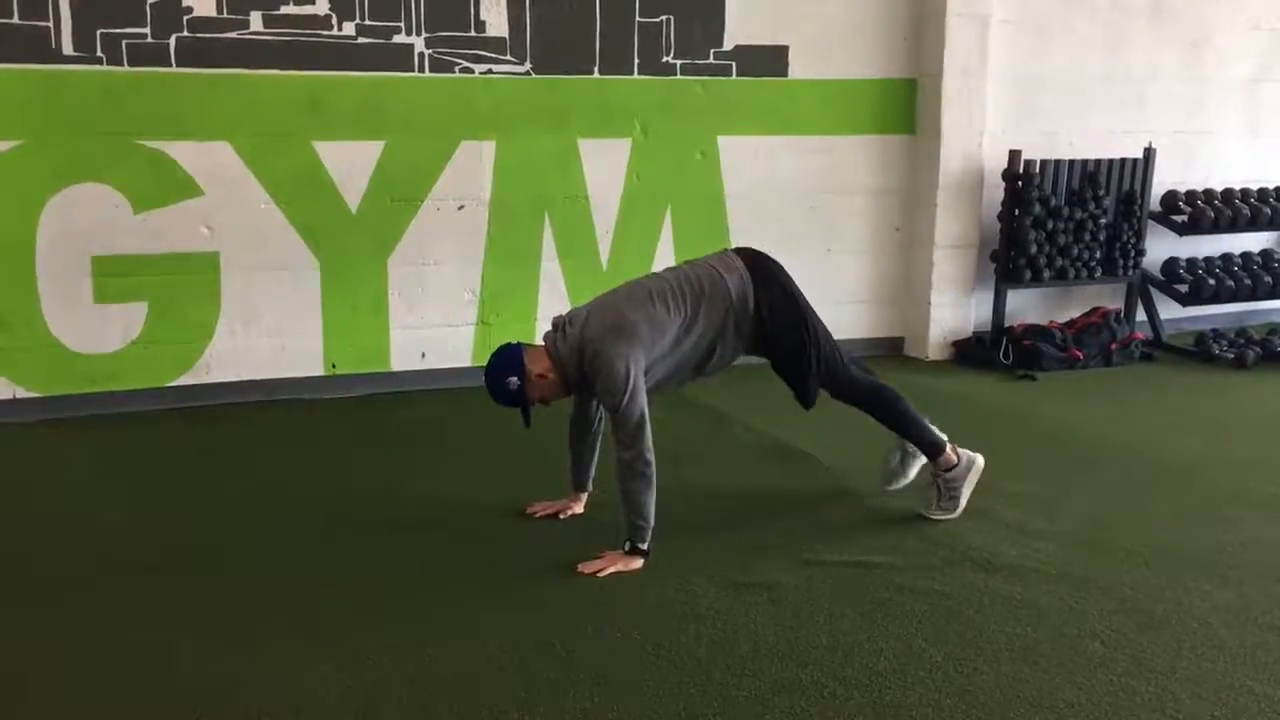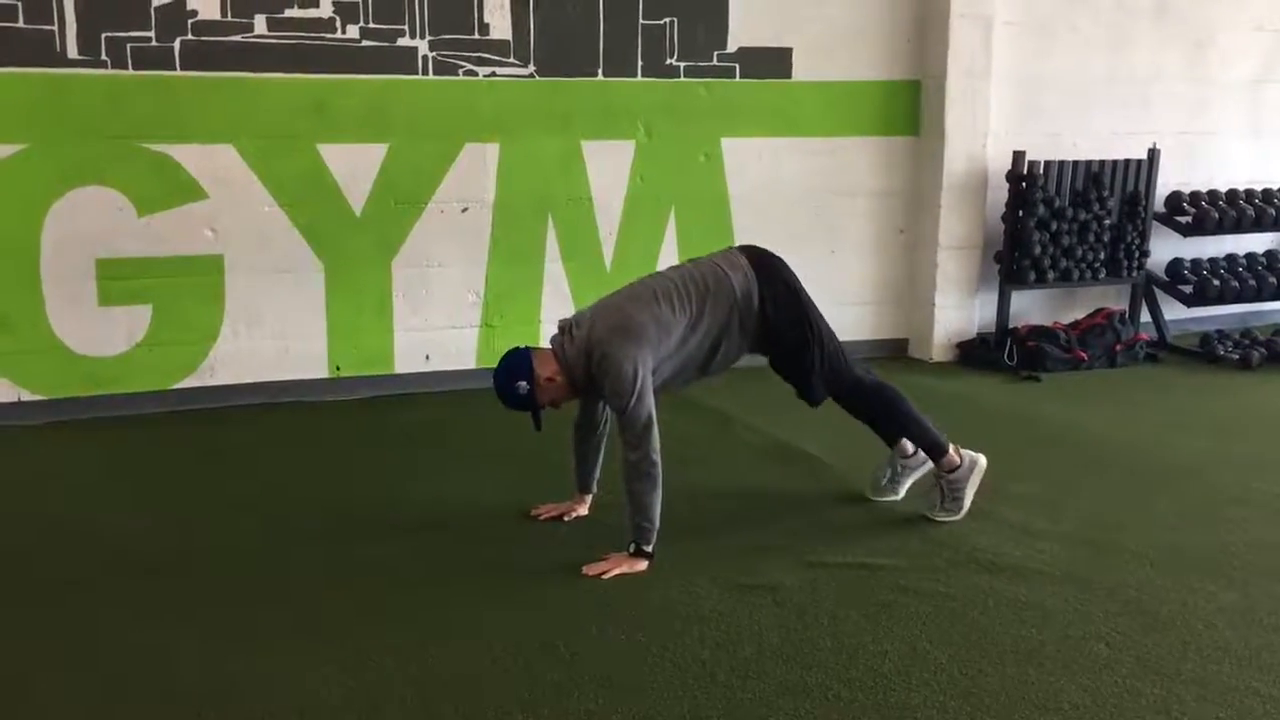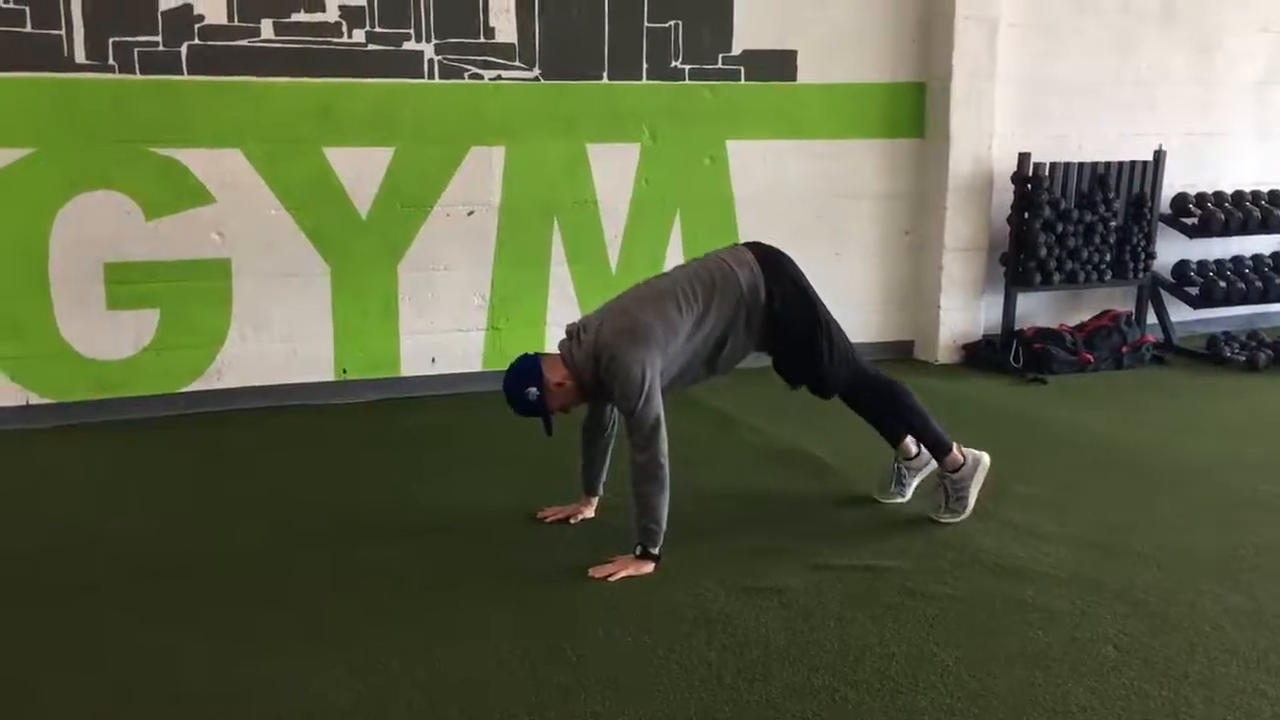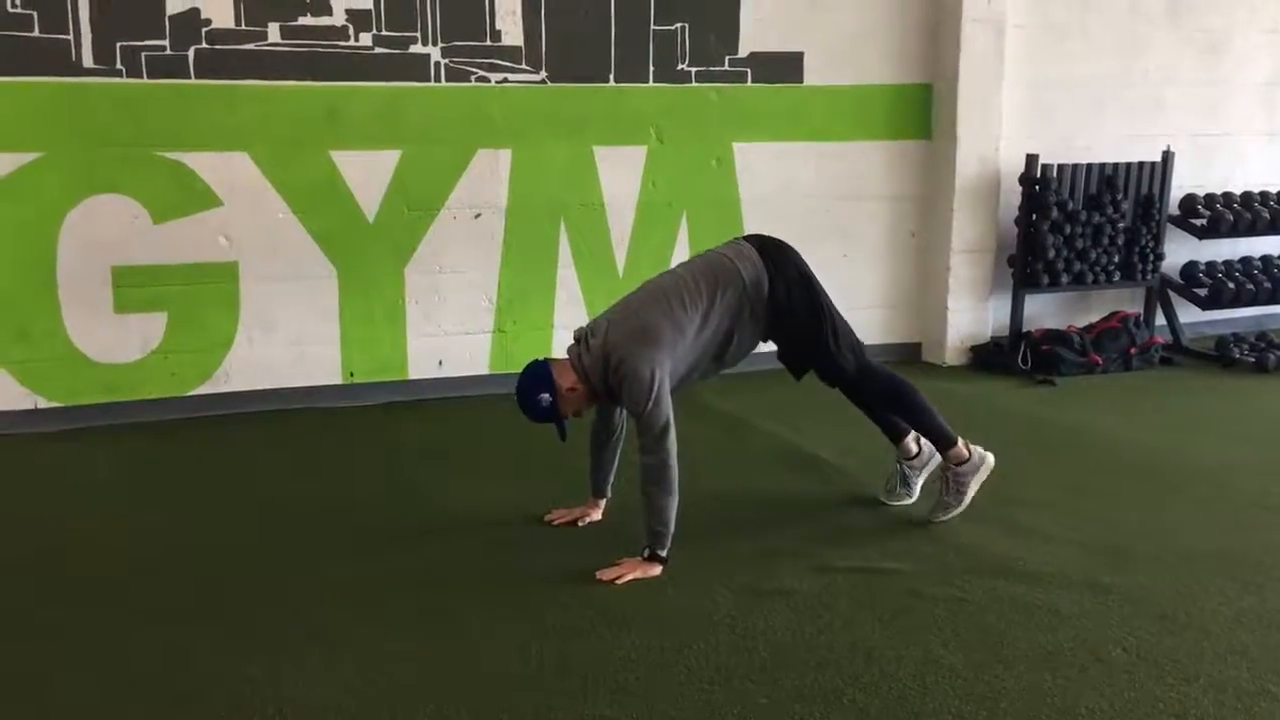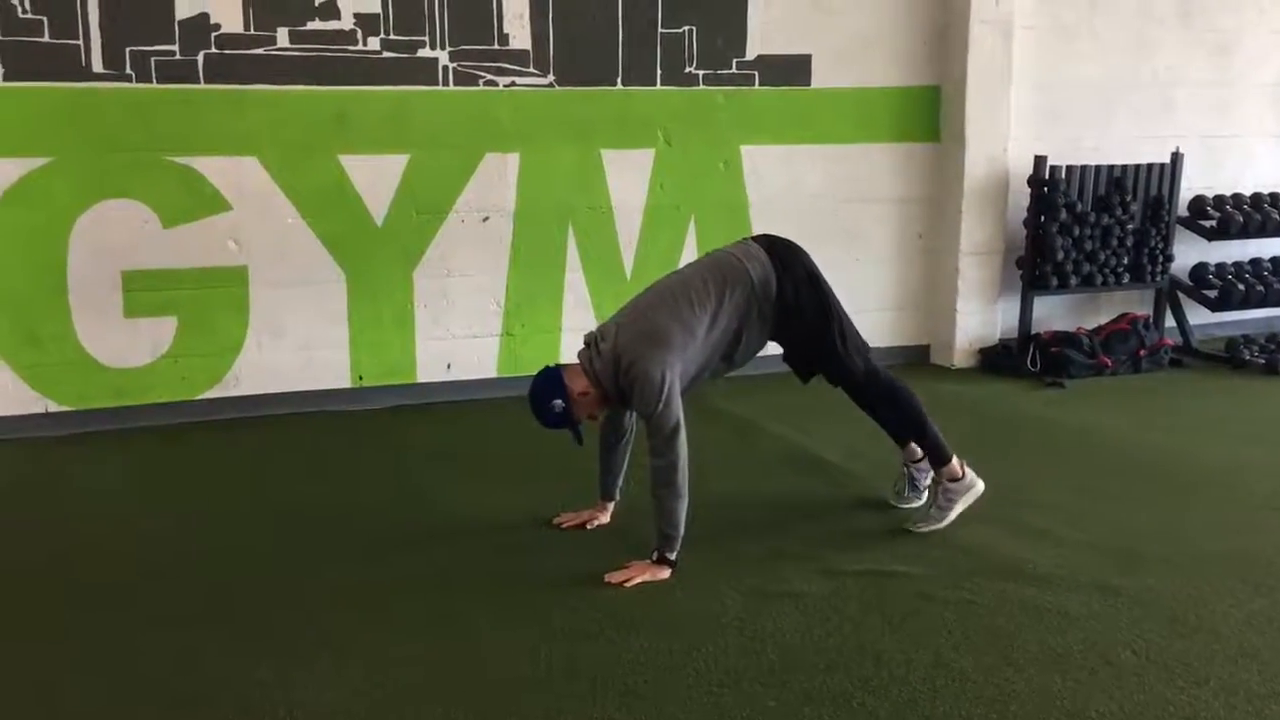
dt=0.1s
person 1, frame 1
left shoulder: (607, 357)
right shoulder: (574, 342)
left elbow: (635, 450)
right elbow: (586, 418)
left wrist: (636, 549)
right wrist: (579, 494)
left hip: (754, 295)
right hip: (733, 284)
left knee: (840, 379)
right knee: (833, 375)
left ankle: (950, 460)
right ankle: (915, 437)
person 1, frame 2
left shoulder: (614, 358)
right shoulder: (578, 346)
left elbow: (642, 451)
right elbow: (592, 418)
left wrist: (641, 551)
right wrist: (582, 496)
left hip: (759, 291)
right hip: (740, 283)
left knee: (845, 379)
right knee: (827, 376)
left ankle: (953, 462)
right ankle: (906, 452)
person 1, frame 3
left shoulder: (623, 361)
right shoulder: (588, 348)
left elbow: (650, 452)
right elbow: (600, 422)
left wrist: (648, 554)
right wrist: (588, 499)
left hip: (765, 286)
right hip: (745, 279)
left knee: (850, 375)
right knee: (836, 374)
left ankle: (956, 461)
right ankle: (909, 453)
person 1, frame 4
left shoulder: (632, 364)
right shoulder: (594, 354)
left elbow: (658, 454)
right elbow: (608, 423)
left wrist: (655, 556)
right wrist: (596, 501)
left hip: (769, 280)
right hip: (750, 272)
left knee: (854, 369)
right knee: (838, 369)
left ankle: (961, 457)
right ankle: (913, 453)
person 1, frame 5
left shoulder: (644, 367)
right shoulder: (605, 356)
left elbow: (669, 457)
right elbow: (618, 427)
left wrist: (665, 560)
right wrist: (605, 504)
left hip: (778, 276)
right hip: (755, 271)
left knee: (859, 372)
right knee: (844, 373)
left ankle: (953, 475)
right ankle: (917, 456)
